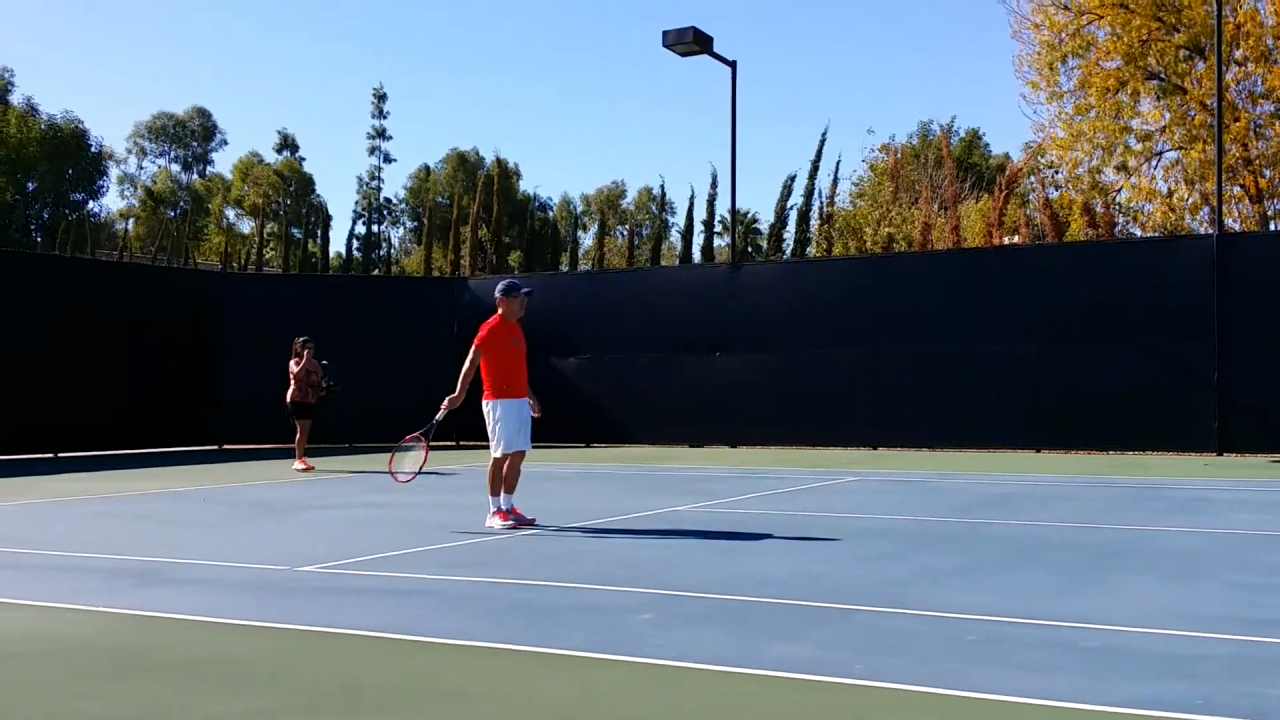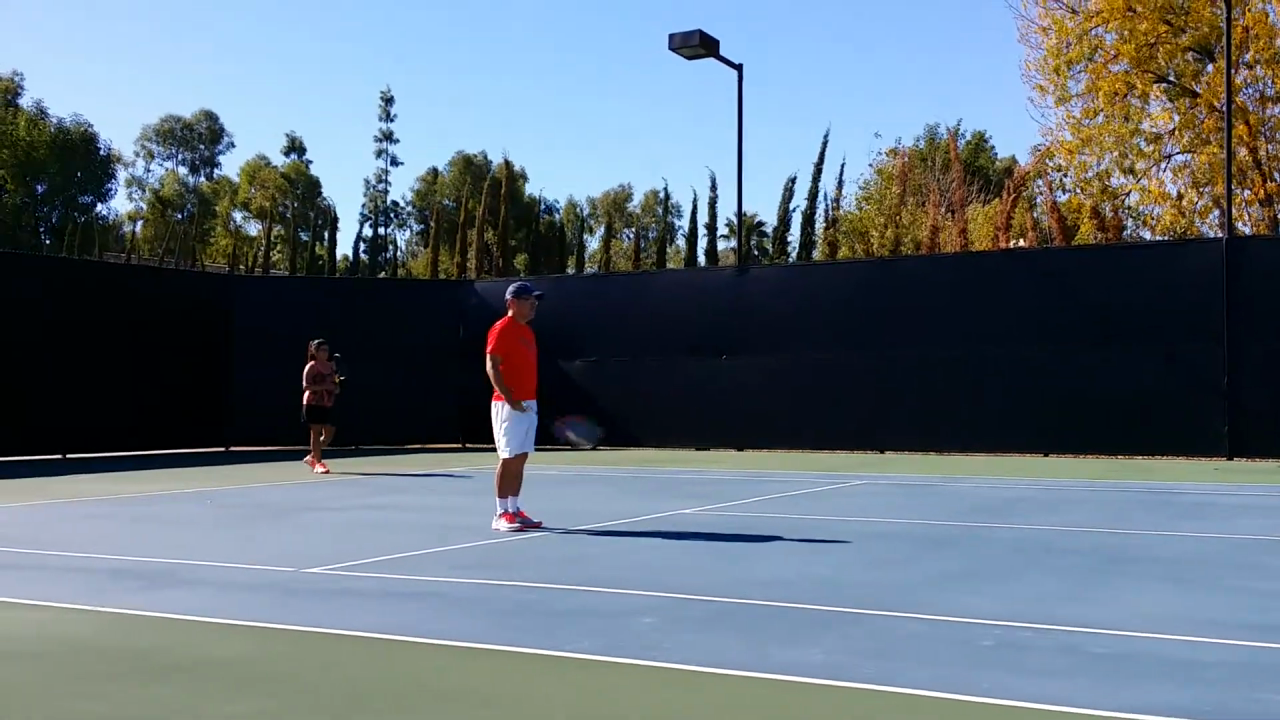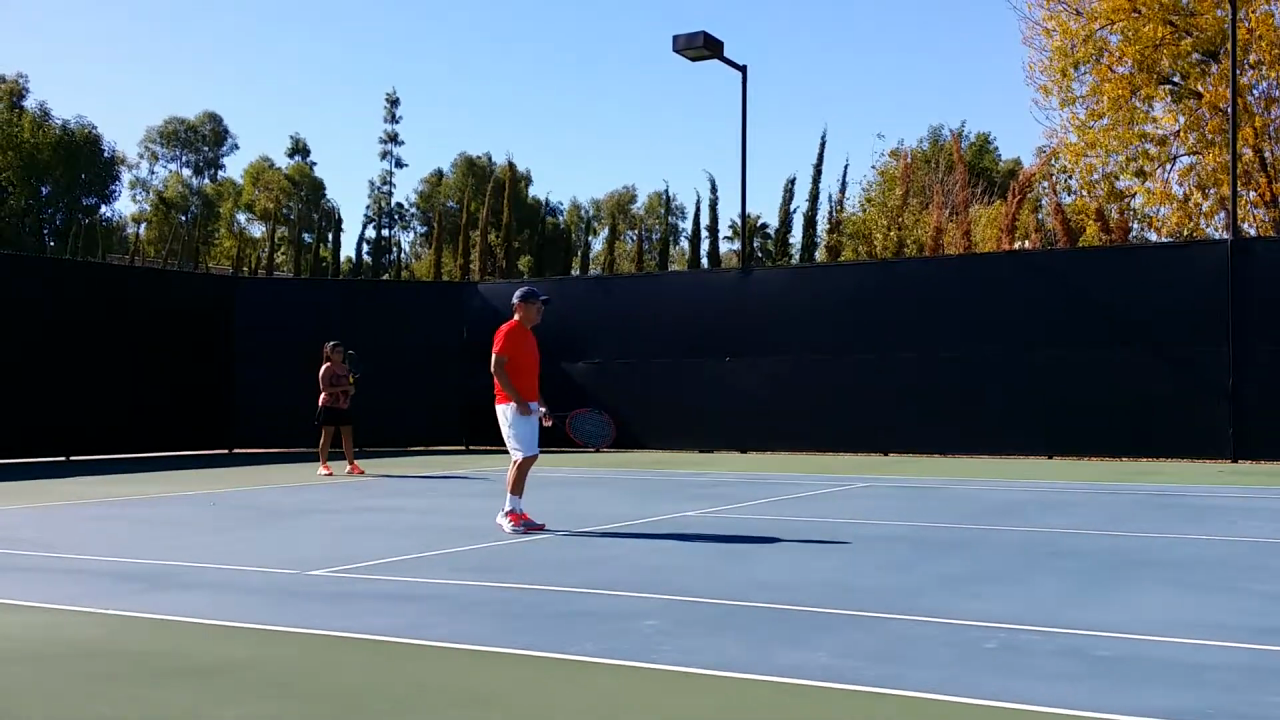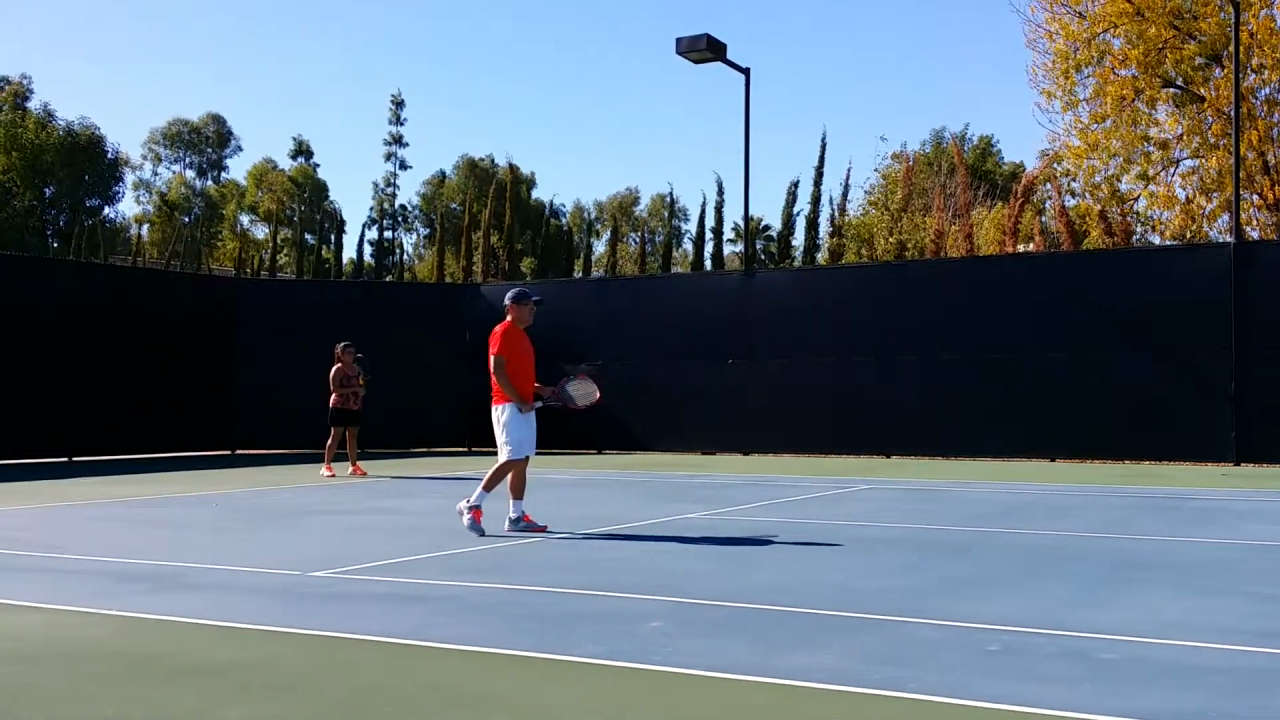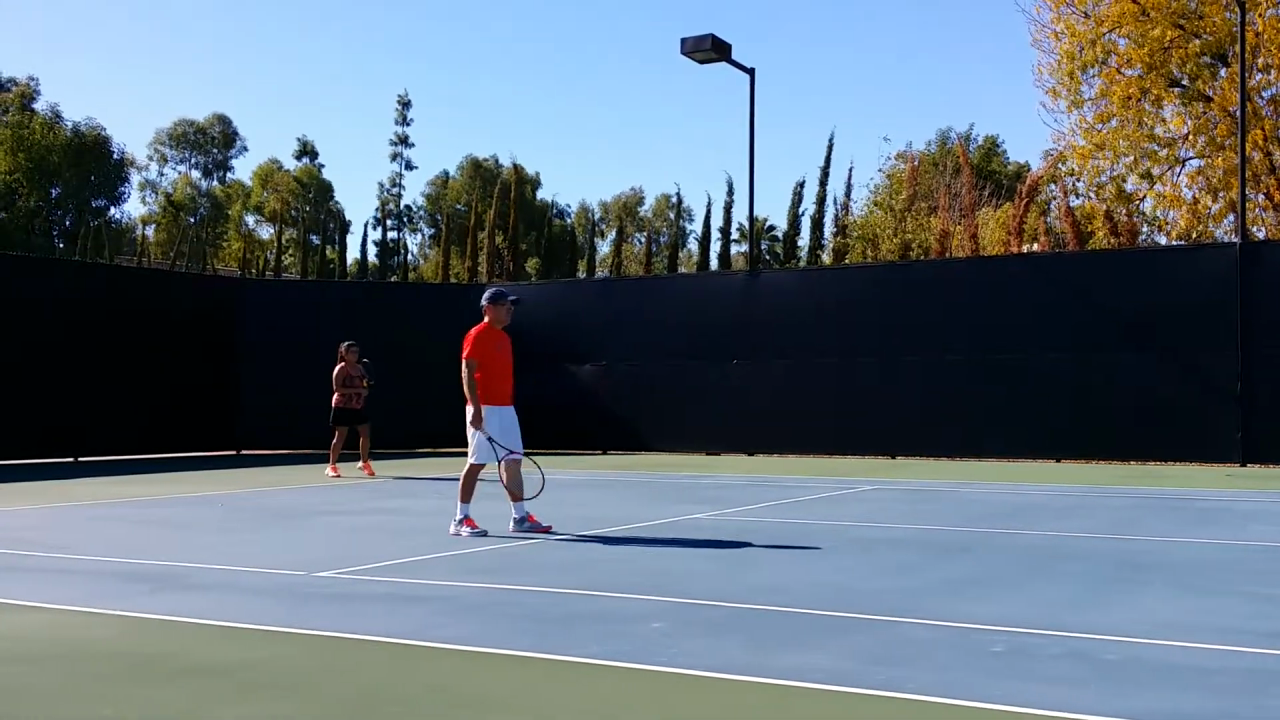
dt=0.5s
person 1, frame 1
left shoulder: (515, 327)
right shoulder: (492, 327)
right elbow: (471, 360)
left wrist: (530, 396)
right wrist: (459, 393)
left hip: (519, 401)
right hip: (500, 401)
left knee: (518, 455)
right knee: (502, 455)
left ankle: (508, 508)
right ankle: (495, 512)
person 1, frame 2
left shoulder: (527, 331)
right shoulder: (501, 329)
right elbow: (492, 367)
right wrist: (509, 398)
left hip: (528, 404)
right hip: (510, 404)
left knee: (520, 458)
right knee: (508, 458)
left ankle: (514, 511)
right ankle: (501, 515)
person 1, frame 3
left shoulder: (529, 335)
right shoulder: (508, 331)
right elbow: (497, 368)
left wrist: (540, 404)
right wrist: (518, 401)
left hip: (528, 407)
right hip: (512, 406)
left knee: (523, 459)
right knee: (527, 456)
left ankle: (516, 512)
right ankle: (507, 511)
person 1, frame 4
left shoulder: (522, 335)
right shoulder: (503, 332)
right elbow: (497, 370)
left wrist: (539, 389)
right wrist: (519, 400)
left hip: (523, 407)
right hip: (509, 406)
left knee: (522, 461)
right knee: (512, 460)
left ankle: (516, 516)
right ankle: (472, 505)
person 1, frame 5
left shoulder: (504, 338)
right shoulder: (477, 335)
right elbow: (467, 373)
left wrist: (506, 407)
right wrist: (475, 410)
left hip: (506, 409)
right hip: (485, 409)
left knee: (514, 463)
right knee: (476, 463)
left ankle: (520, 518)
right ankle: (460, 520)
